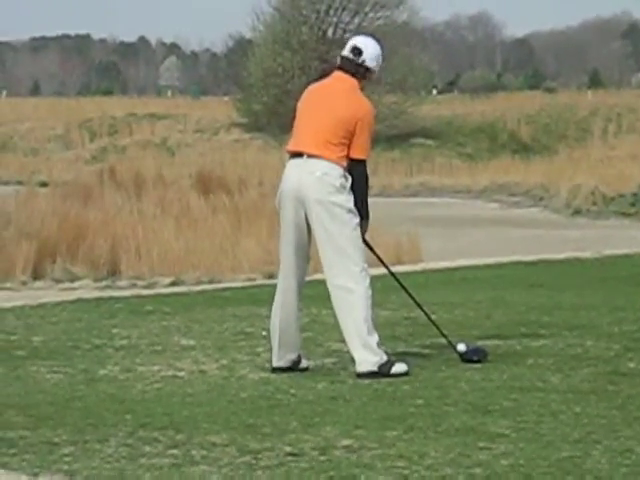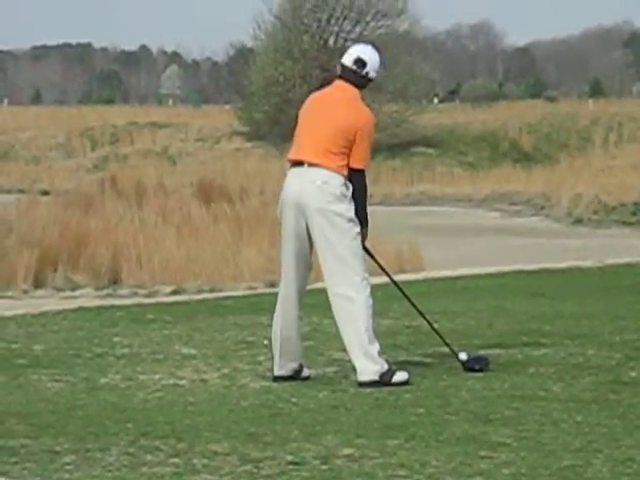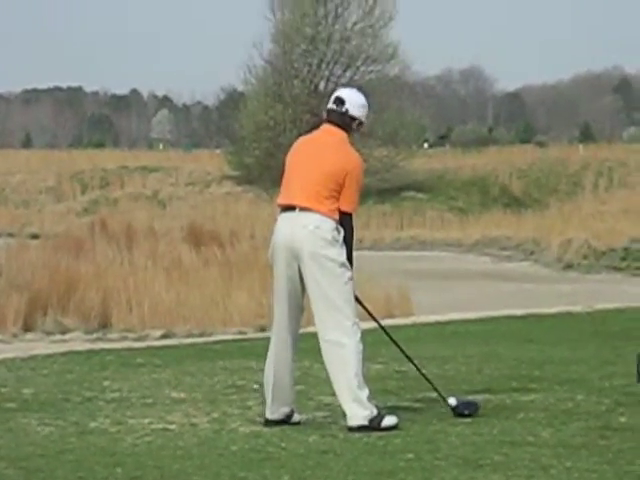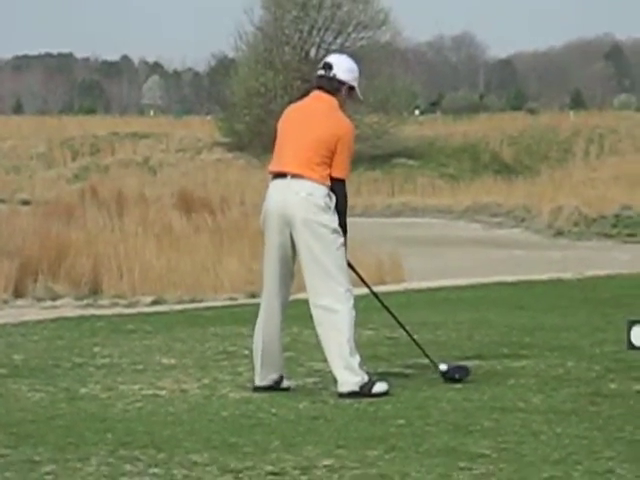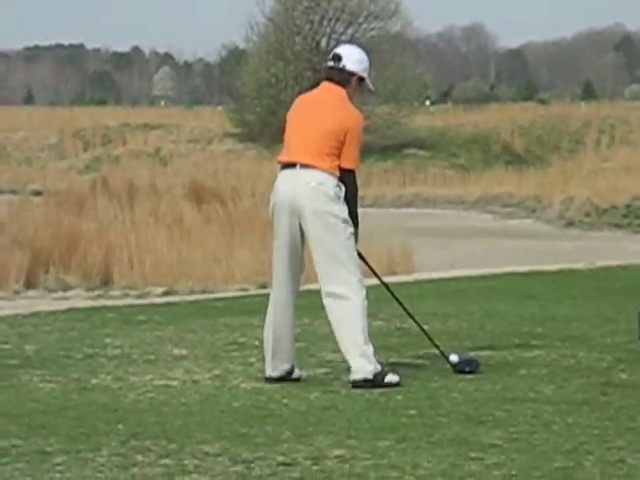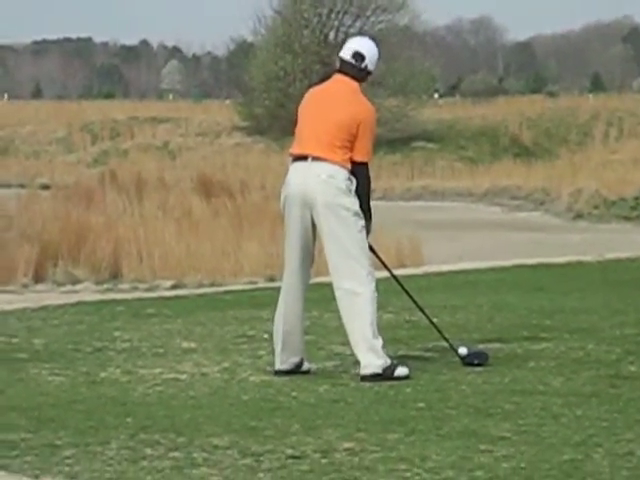
dt=0.3s
person 1, frame 1
left shoulder: (312, 91)
right shoulder: (362, 106)
right elbow: (357, 166)
right wrist: (362, 215)
left hip: (293, 175)
right hip: (326, 179)
left knee: (290, 272)
right knee: (349, 273)
left ankle: (284, 355)
right ankle: (369, 359)
person 1, frame 2
left shoulder: (313, 99)
right shoulder: (362, 115)
right elbow: (356, 175)
right wrist: (362, 223)
left hip: (294, 183)
right hip: (326, 188)
left knee: (291, 280)
right knee: (350, 282)
left ankle: (286, 364)
right ankle: (370, 368)
person 1, frame 3
left shoulder: (300, 144)
right shoulder: (351, 158)
right elbow: (344, 217)
right wrist: (348, 264)
left hip: (285, 228)
right hip: (317, 232)
left knee: (283, 325)
right knee: (340, 327)
left ankle: (277, 408)
right ankle: (360, 413)
person 1, frame 4
left shoulder: (291, 111)
right shoulder: (342, 124)
right elbow: (337, 183)
right wrist: (342, 231)
left hip: (276, 194)
right hip: (310, 198)
left knee: (274, 290)
right knee: (333, 294)
left ankle: (267, 373)
right ankle: (351, 379)
person 1, frame 5
left shoulder: (300, 102)
right shoulder: (351, 115)
right elbow: (347, 174)
right wrist: (353, 222)
left hip: (285, 184)
right hip: (318, 188)
left knee: (283, 281)
right knee: (344, 283)
left ankle: (278, 365)
right ankle: (364, 367)
person 1, frame 6
left shoulder: (312, 94)
right shoulder: (363, 108)
right elbow: (359, 167)
right wrist: (366, 214)
left hip: (297, 177)
right hip: (330, 181)
left knee: (294, 273)
right knee: (355, 275)
left ankle: (287, 357)
right ankle: (373, 361)
